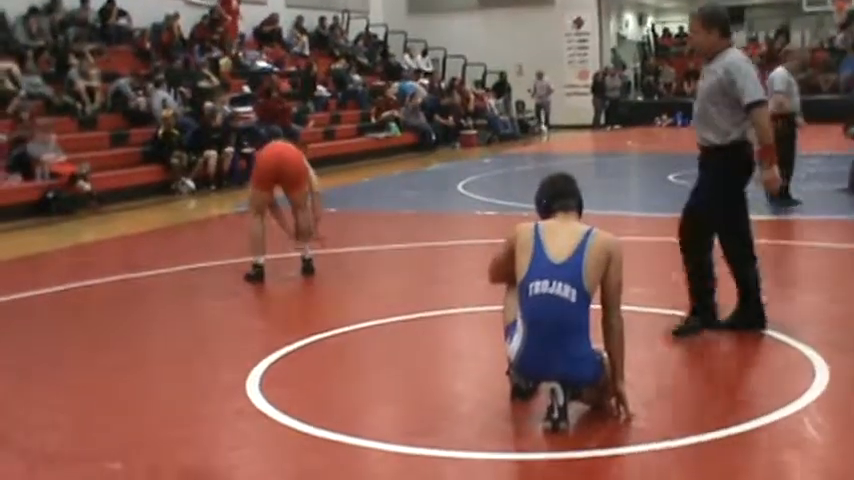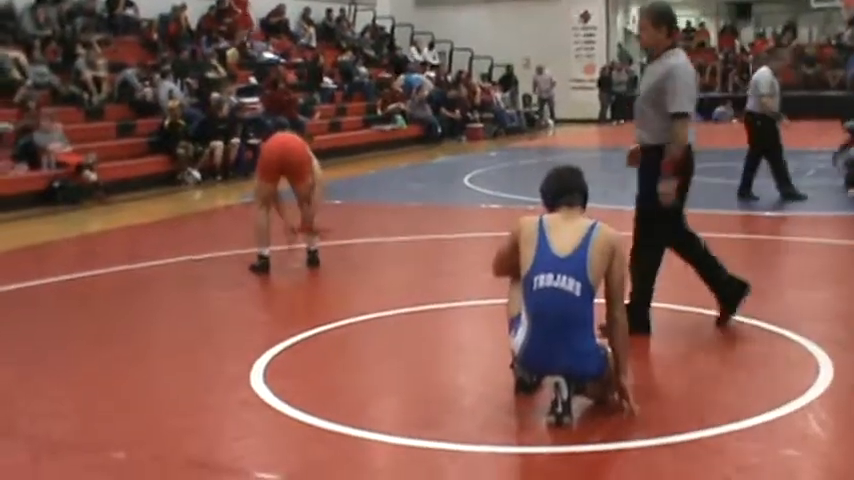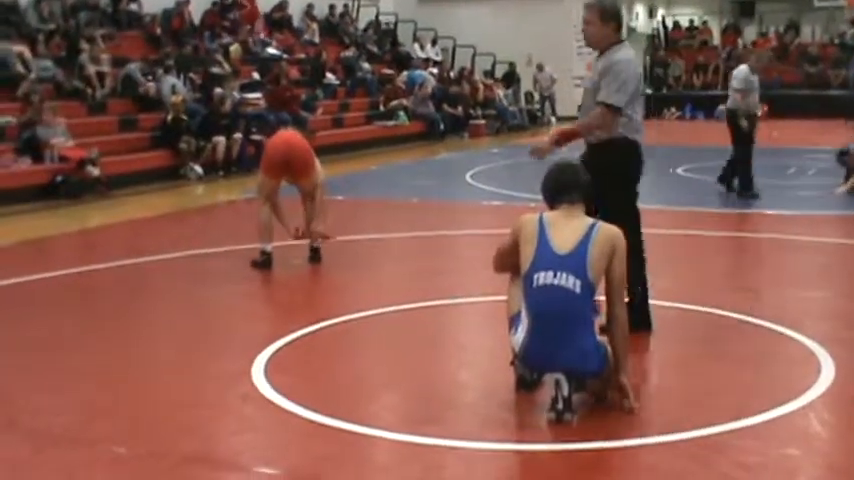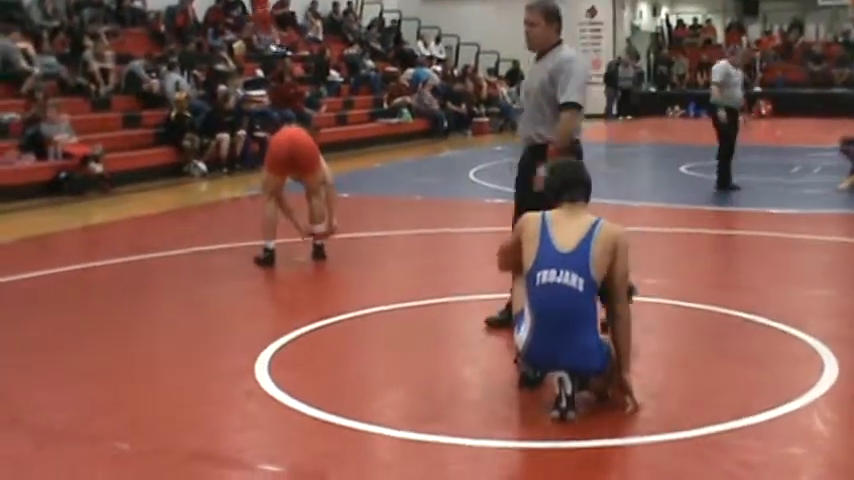
dt=0.3s
person 1, frame 1
left shoulder: (735, 64)
right shoulder: (715, 65)
left elbow: (759, 113)
left wrist: (768, 163)
right wrist: (708, 155)
left hip: (728, 159)
right hip: (716, 157)
left knee: (693, 231)
right knee: (735, 237)
left ankle: (704, 310)
right ankle: (750, 311)
person 1, frame 2
left shoulder: (675, 68)
right shoulder: (659, 63)
left elbow: (679, 125)
left wrist: (670, 176)
right wrist: (641, 147)
left hip: (667, 162)
right hip: (656, 158)
left knee: (647, 238)
right knee: (673, 234)
left ankle: (635, 317)
right ankle: (728, 288)
person 1, frame 3
left shoulder: (622, 62)
right shoulder: (606, 58)
left elbow: (603, 116)
left wrist: (556, 140)
left hip: (616, 156)
right hip: (600, 153)
left knee: (623, 235)
left ankle: (637, 314)
person 1, frame 4
left shoulder: (567, 63)
right shoulder: (540, 62)
left elbow: (569, 117)
left wrist: (551, 164)
left hip: (556, 158)
right hip: (534, 155)
person 2, frame 1
left shoulder: (522, 234)
right shoulder: (606, 244)
left elbow: (495, 276)
right elbow: (612, 318)
right wrist: (618, 380)
left hip: (526, 359)
right hip: (576, 367)
right knee: (606, 379)
left ankle: (521, 379)
right ankle: (569, 391)
person 2, frame 2
left shoulder: (526, 227)
right shoulder: (609, 239)
left elbow: (499, 269)
right elbow: (616, 313)
right wrist: (622, 374)
left hip: (530, 353)
right hip: (581, 362)
right knee: (608, 376)
left ankle: (525, 372)
right ankle: (573, 384)
person 2, frame 3
left shoulder: (526, 225)
right shoulder: (610, 236)
left elbow: (499, 265)
right elbow: (617, 311)
right wrist: (621, 372)
left hip: (531, 351)
right hip: (581, 359)
right knee: (608, 371)
right ankle: (573, 380)
person 2, frame 4
left shoulder: (528, 223)
right shoulder: (613, 235)
left elbow: (504, 263)
right elbow: (619, 309)
right wrist: (623, 370)
left hip: (534, 350)
right hip: (584, 358)
right knee: (611, 363)
left ankle: (529, 368)
right ankle: (577, 379)
person 3, frame 1
left shoulder: (787, 75)
right shoulder: (780, 74)
right elbow: (780, 100)
left wrist: (795, 117)
right wrist: (796, 116)
left hip: (786, 120)
right hip: (781, 121)
left knee: (786, 158)
right knee: (784, 158)
left ankle: (782, 195)
person 3, frame 2
left shoulder: (769, 74)
right shoulder: (765, 75)
right elbow: (765, 101)
left wrist: (776, 117)
right wrist: (778, 117)
left hip: (764, 118)
right hip: (758, 119)
left knee: (775, 155)
right knee: (757, 155)
left ankle: (784, 190)
right ankle: (744, 190)
person 3, frame 3
left shoulder: (753, 74)
right shoulder: (742, 72)
right elbow: (736, 96)
left wrist: (755, 115)
right wrist: (742, 117)
left hip: (748, 116)
right hip: (738, 116)
left knee: (742, 151)
right knee: (744, 152)
left ankle: (726, 177)
right ankle: (745, 189)
person 3, frame 4
left shoulder: (738, 70)
right shoulder: (721, 67)
right elbow: (715, 88)
right wrist: (719, 108)
left hip: (733, 111)
right hip: (722, 111)
left knee: (729, 146)
right knee: (726, 145)
left ankle: (723, 181)
right ankle: (723, 181)
person 4, frame 1
right shoulder: (298, 156)
left elbow: (270, 203)
right elbow: (315, 190)
left wrist: (289, 230)
right wrist: (314, 224)
left hip: (266, 160)
right hip: (293, 161)
left knee: (257, 214)
right knee: (301, 210)
left ankle: (258, 268)
right ankle: (307, 262)
person 4, frame 2
right shoulder: (303, 147)
left elbow: (272, 195)
right elbow: (317, 181)
left wrist: (286, 221)
left hip: (271, 150)
right hip: (297, 151)
left knee: (263, 205)
right knee: (306, 202)
left ankle: (263, 259)
right ankle: (313, 254)
person 4, frame 3
right shoulder: (311, 157)
left elbow: (273, 201)
right elbow: (320, 184)
left wrist: (289, 229)
left hip: (275, 147)
right hip: (300, 148)
left knee: (266, 202)
right knee: (310, 198)
left ankle: (265, 255)
right ankle: (315, 250)
person 4, frame 4
right shoulder: (315, 156)
left elbow: (279, 197)
right elbow: (329, 182)
left wrist: (300, 226)
right wrist: (331, 218)
left hip: (279, 143)
right hip: (305, 143)
left knee: (270, 198)
right knee: (315, 195)
left ankle: (268, 252)
right ankle: (319, 247)
